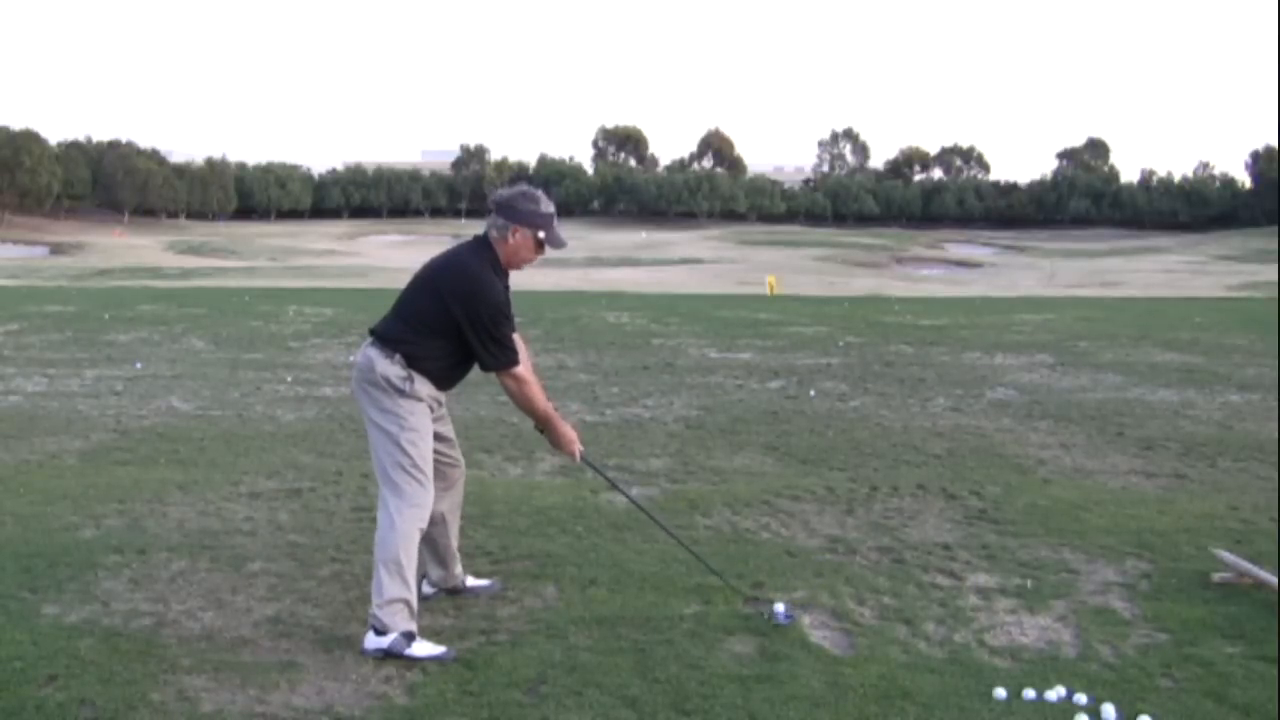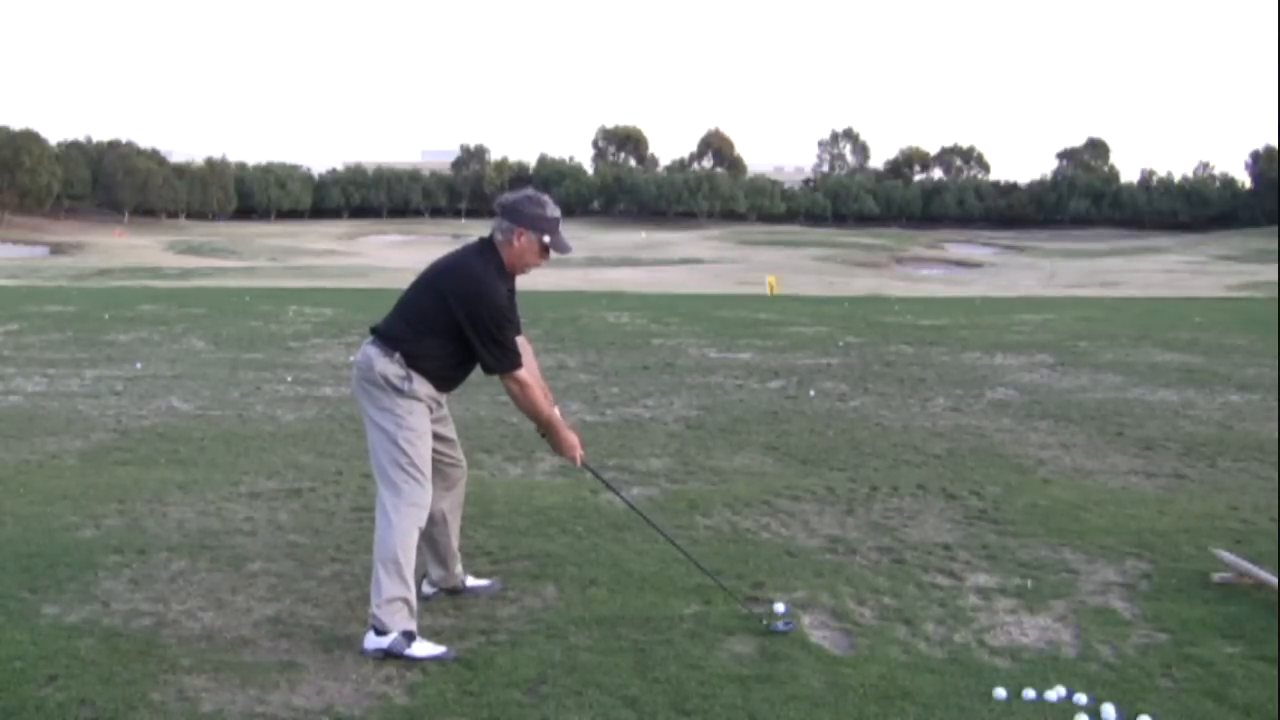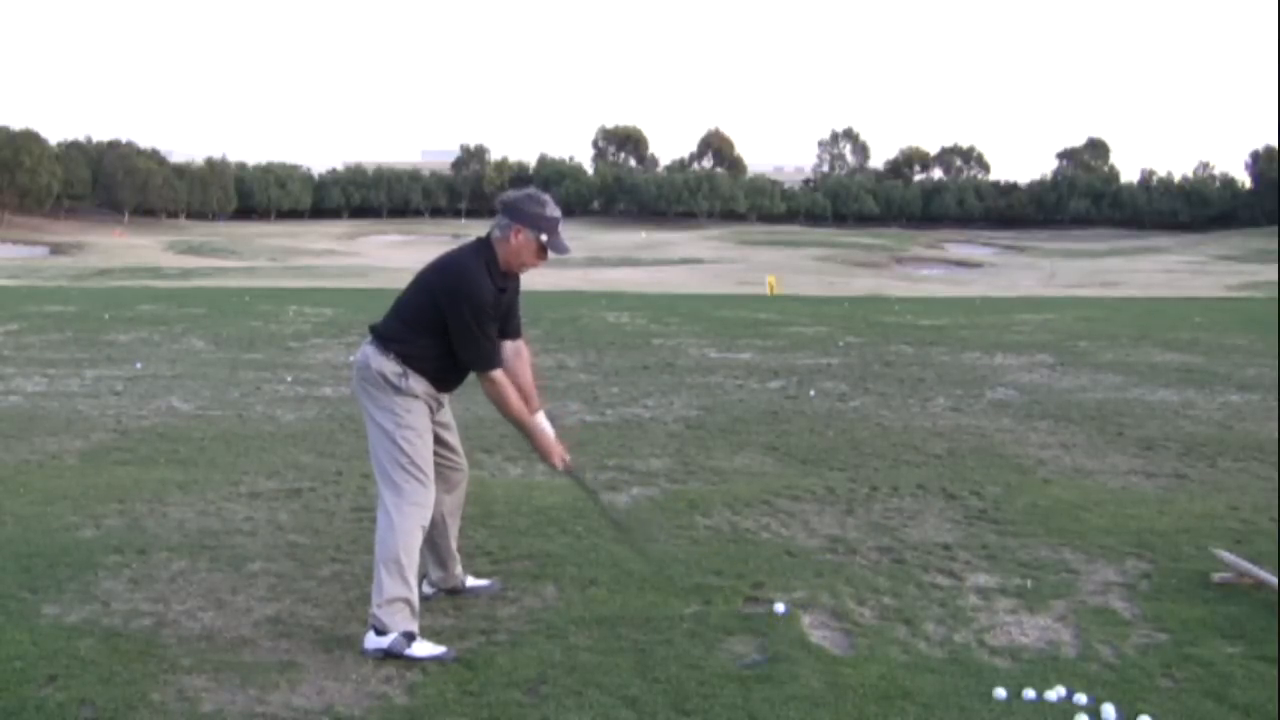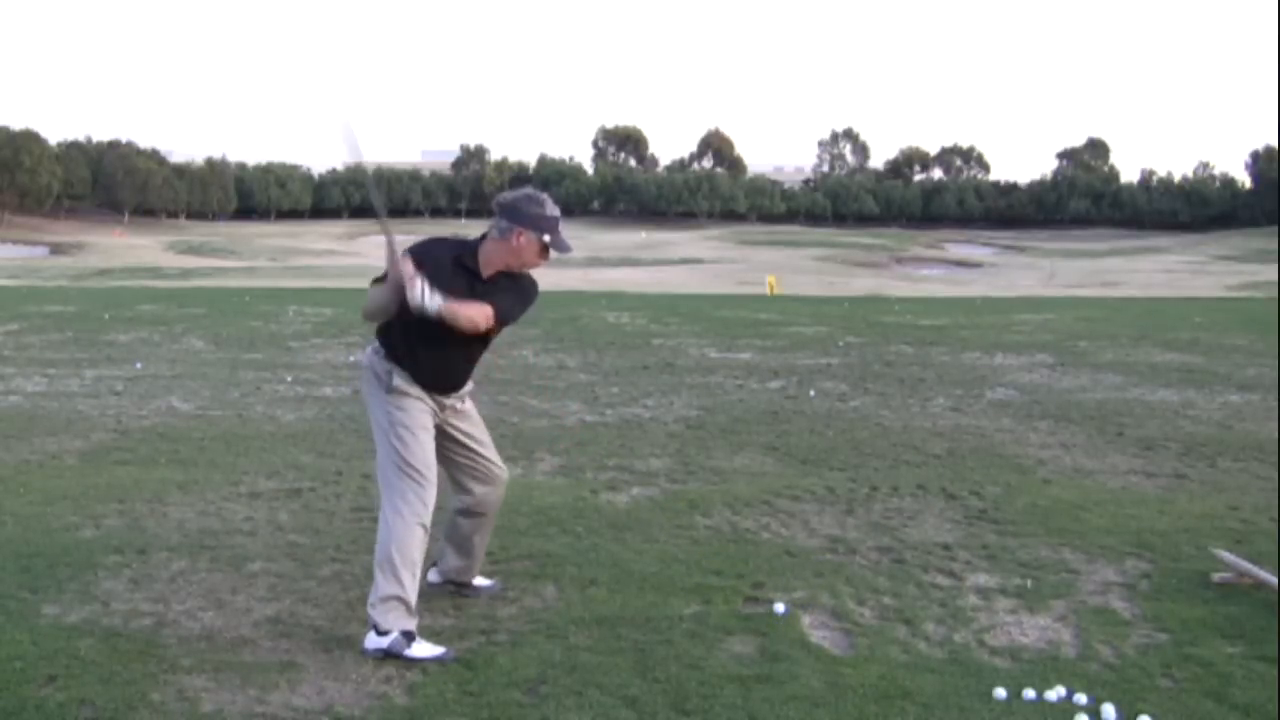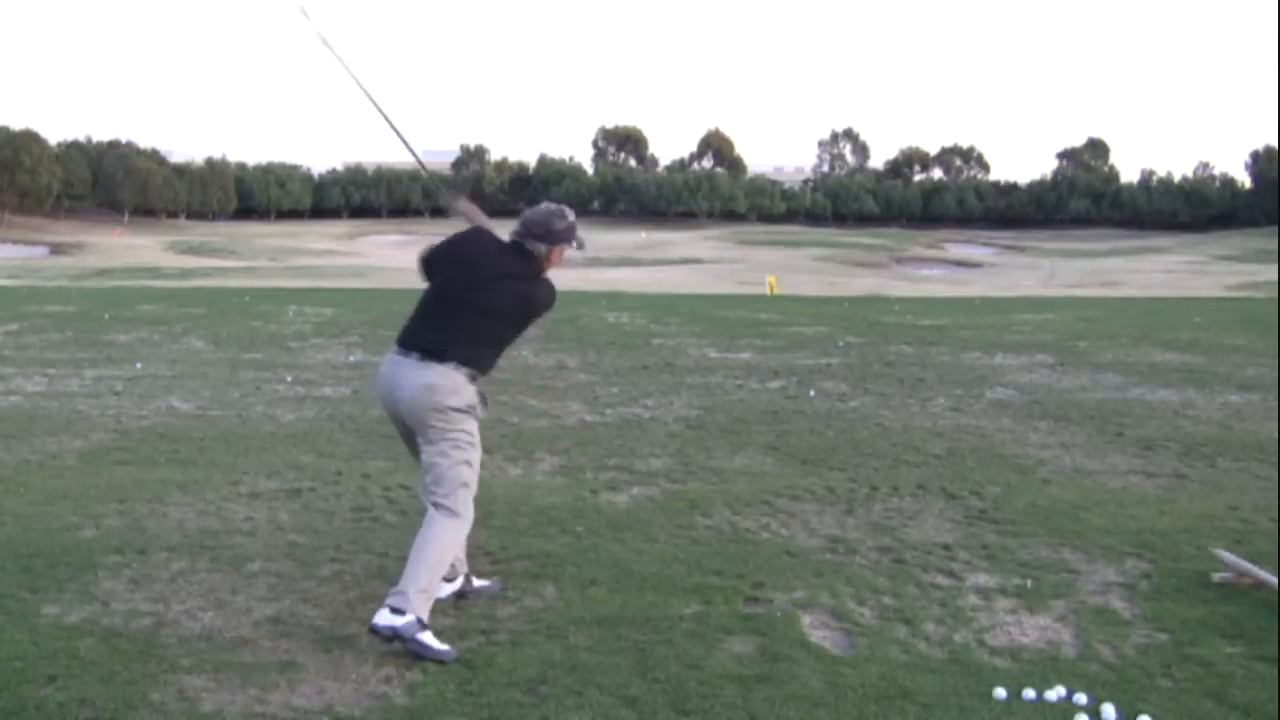
dt=0.5s
person 1, frame 1
left shoulder: (483, 264)
right shoulder: (476, 280)
left elbow: (513, 343)
right elbow: (511, 374)
left wrist: (546, 411)
right wrist: (554, 426)
left hip: (413, 378)
right hip: (395, 379)
left knee: (446, 475)
right knee: (410, 497)
left ankle: (442, 575)
right ankle: (389, 628)
person 1, frame 2
left shoulder: (493, 269)
right shoulder: (479, 283)
left elbow: (519, 345)
right elbow: (514, 377)
left wrist: (554, 412)
right wrist: (555, 432)
left hip: (417, 379)
right hip: (394, 378)
left knee: (448, 474)
right knee: (408, 495)
left ankle: (443, 575)
right ankle: (388, 628)
person 1, frame 3
left shoulder: (502, 275)
right shoulder: (469, 280)
left elbow: (514, 351)
right elbow: (491, 375)
left wrist: (541, 420)
right wrist: (536, 437)
left hip: (422, 381)
right hip: (393, 377)
left knee: (449, 475)
right knee: (410, 497)
left ankle: (443, 576)
right ankle: (389, 628)
person 1, frame 4
left shoulder: (521, 287)
right shoulder: (434, 252)
left elbow: (478, 318)
right elbow: (371, 312)
left wrist: (431, 300)
right wrist: (397, 282)
left hip: (448, 392)
right hip: (396, 381)
left knee: (487, 481)
right knee: (412, 498)
left ankle: (456, 570)
right ankle: (388, 629)
person 1, frame 5
left shoulder: (473, 242)
right shoulder: (539, 292)
left elbow: (427, 266)
left hip: (397, 372)
right hip: (443, 389)
left knee: (447, 484)
right knee: (451, 507)
left ankle: (450, 575)
right ankle: (403, 611)
